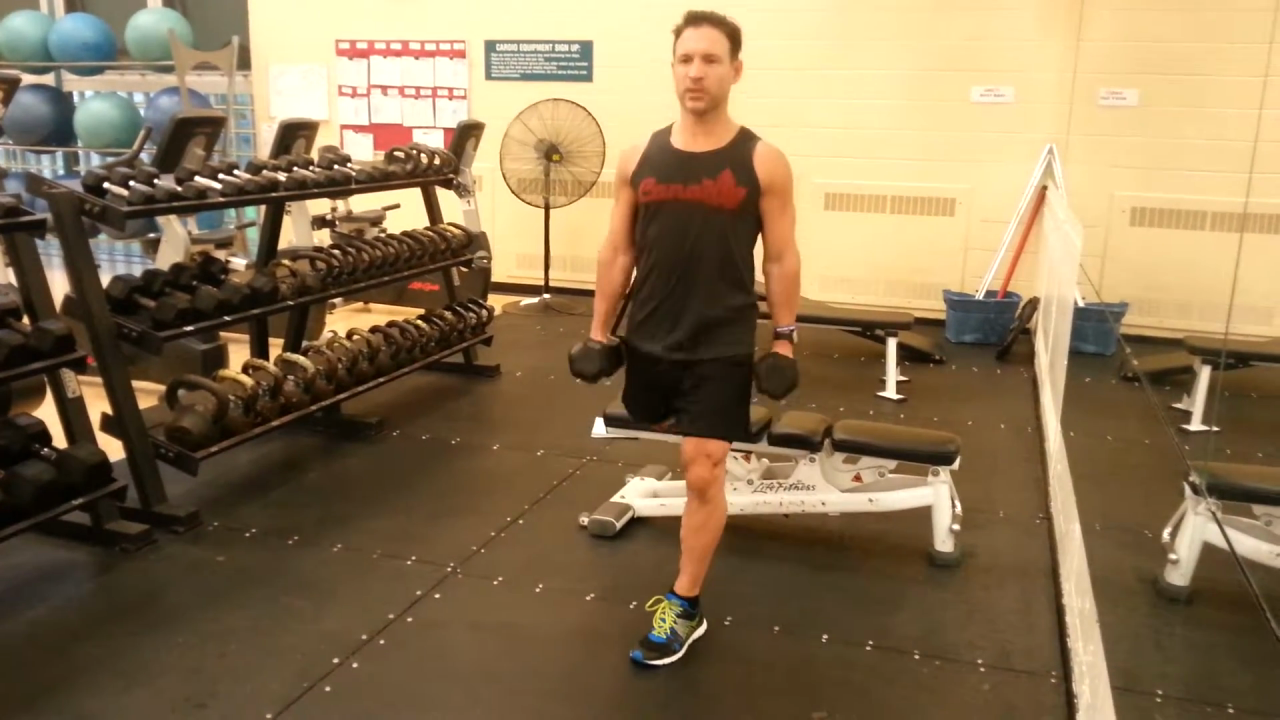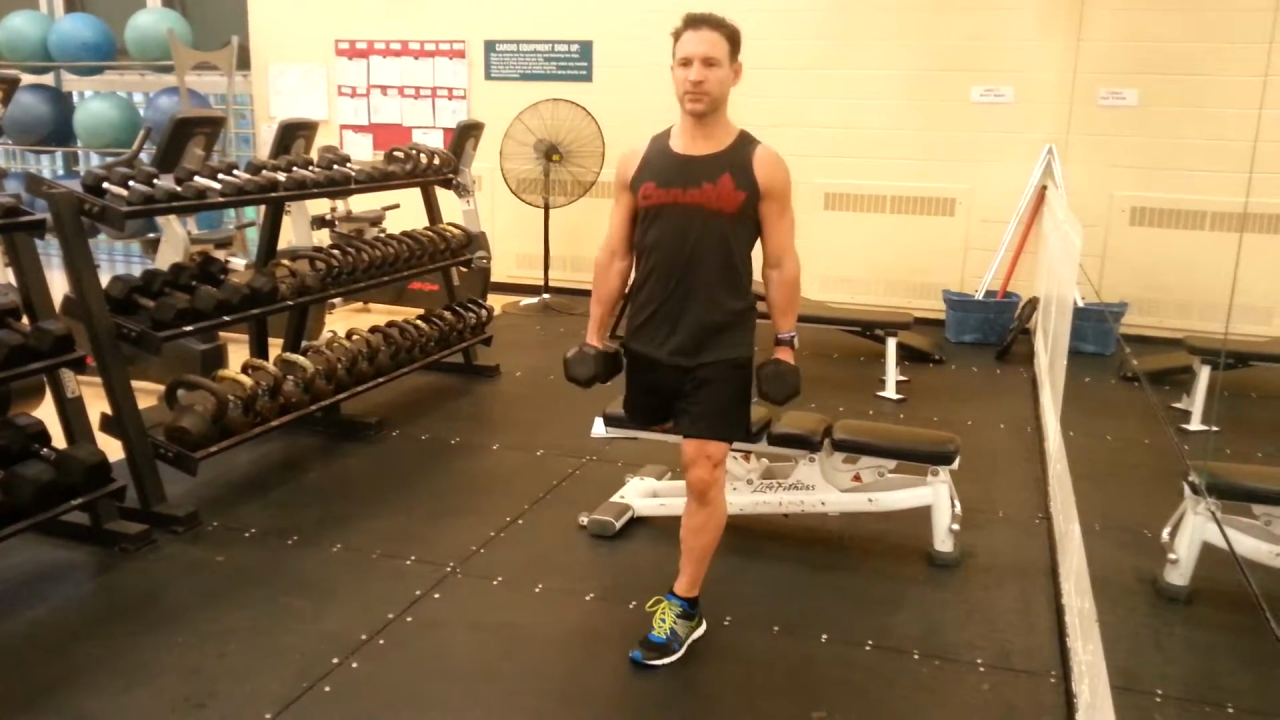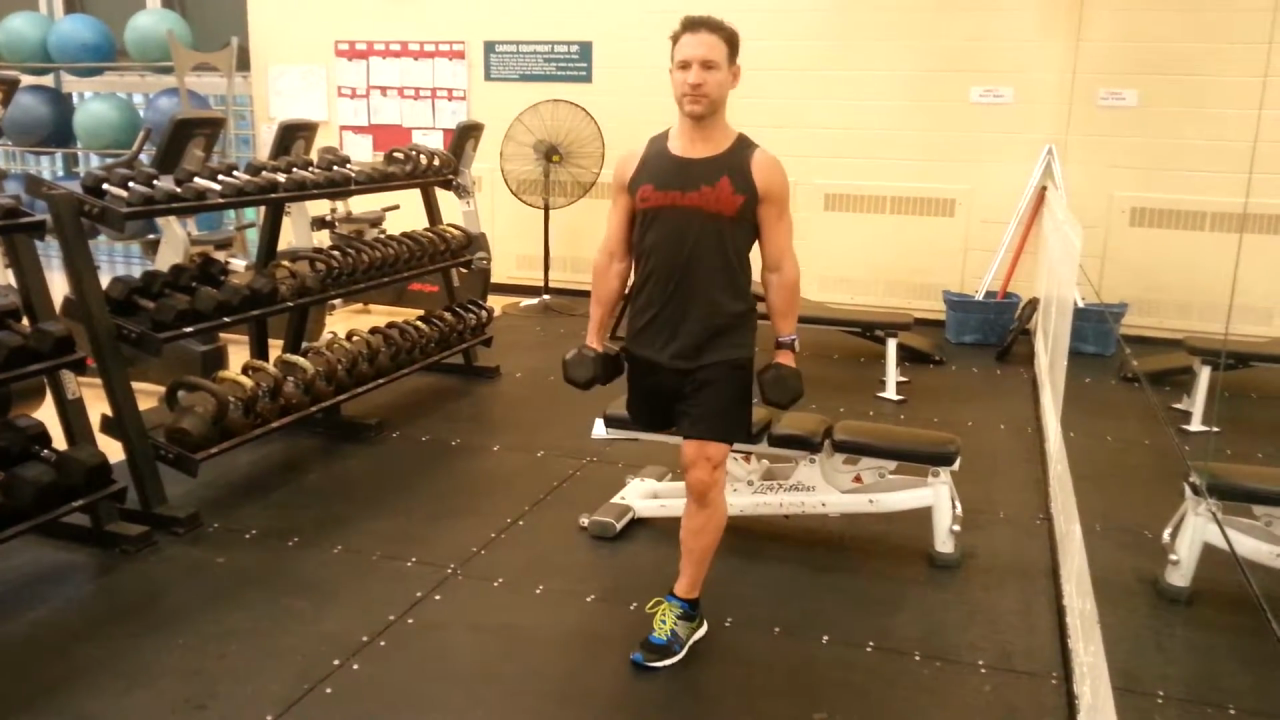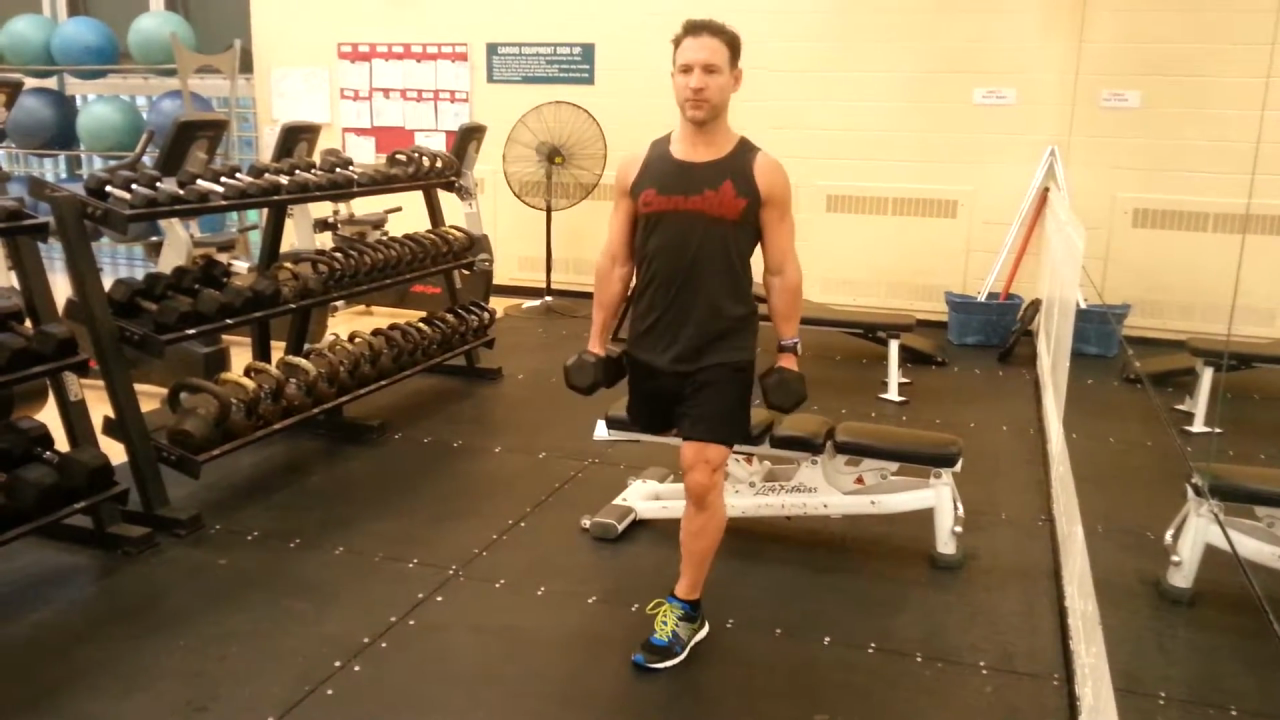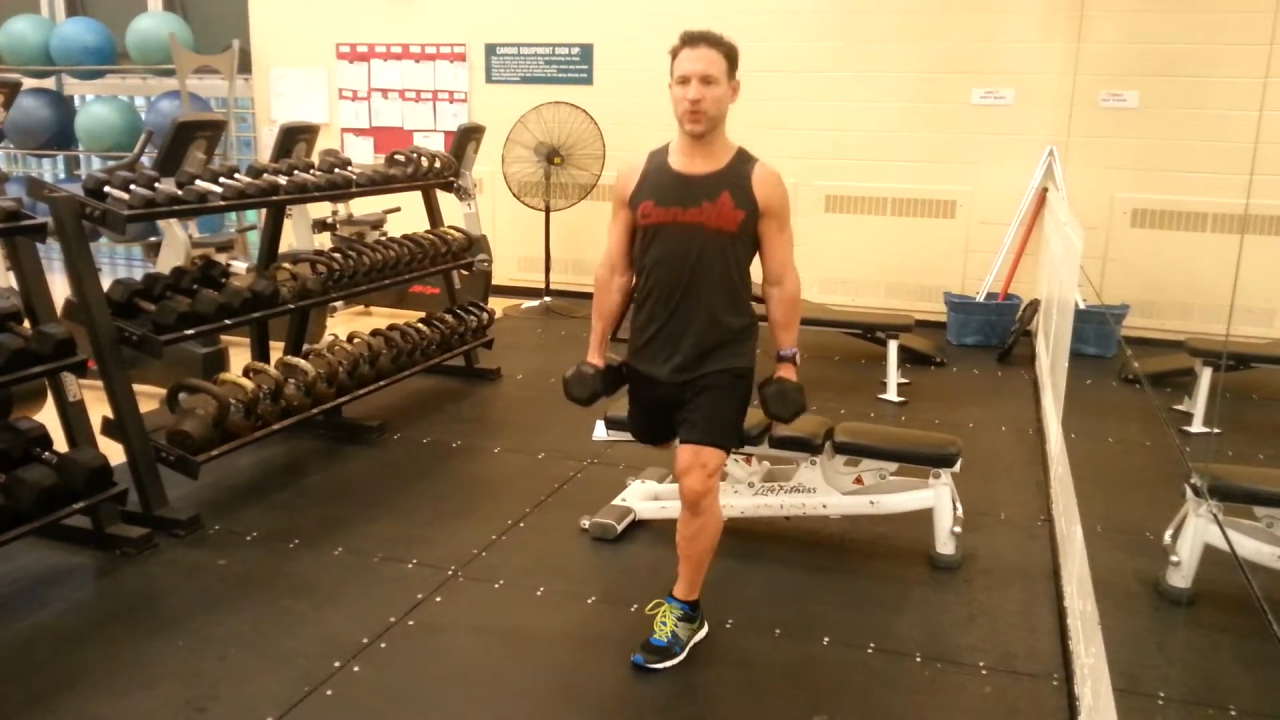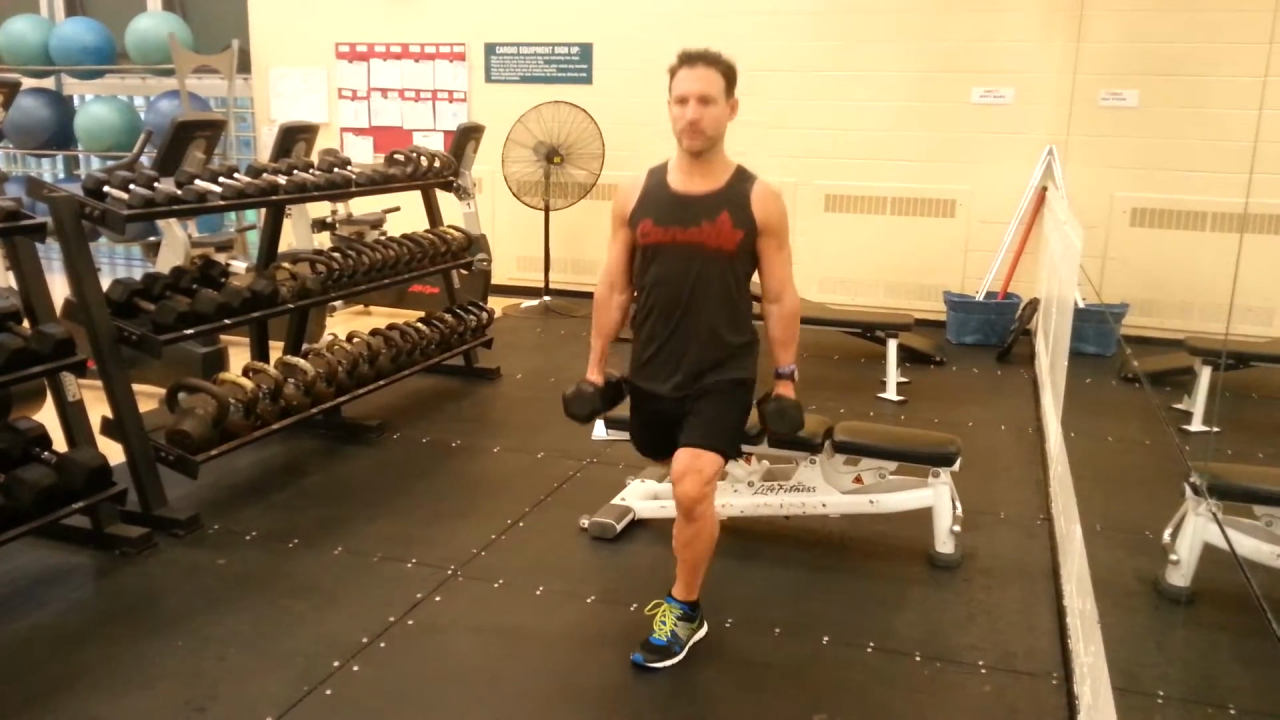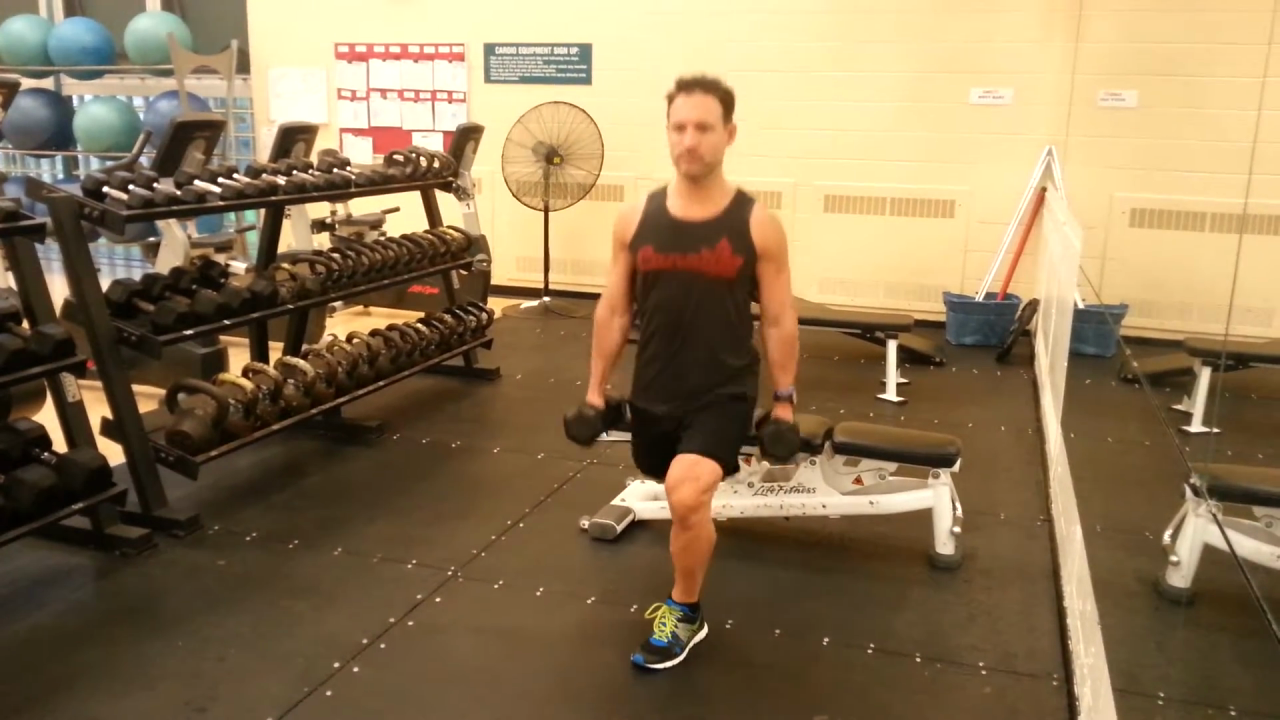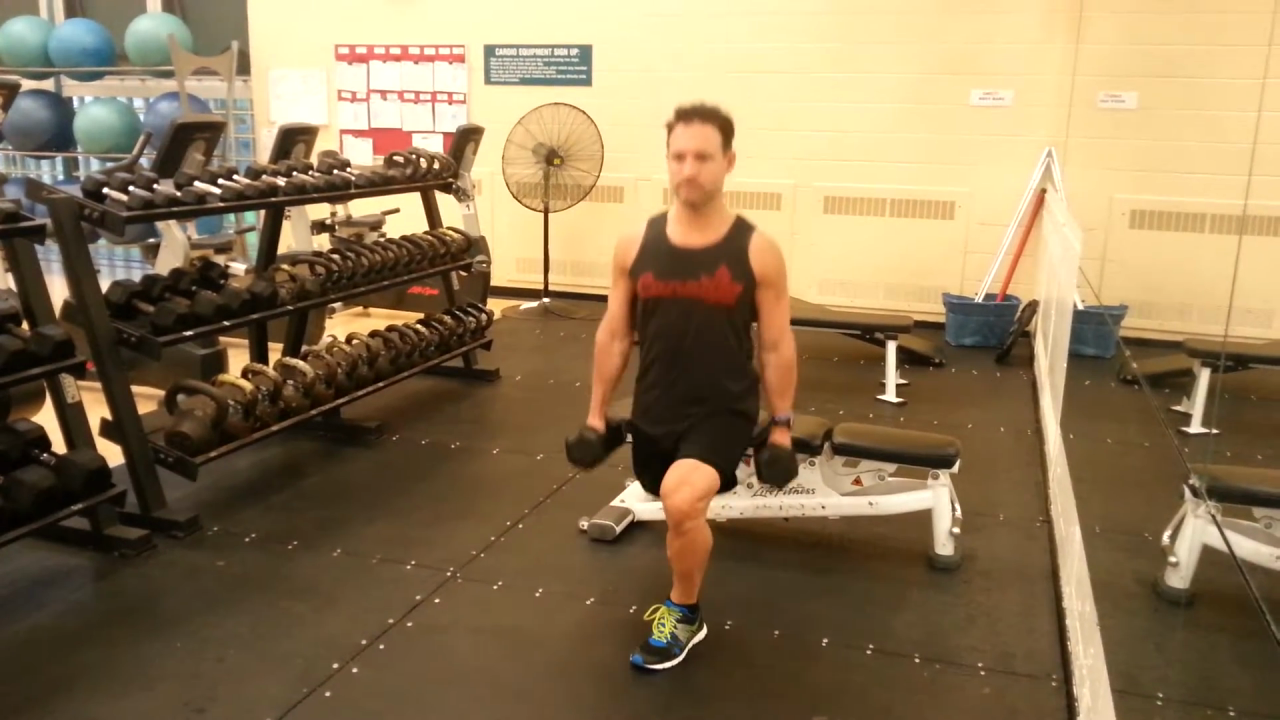
dt=0.1s
person 1, frame 1
left shoulder: (761, 161)
right shoulder: (640, 157)
left elbow: (782, 259)
right elbow: (617, 251)
left wrist: (784, 338)
right wrist: (599, 327)
left hip: (721, 345)
right hip: (649, 336)
left knee: (703, 474)
right knee: (675, 440)
left ankle: (685, 607)
person 1, frame 2
left shoulder: (761, 165)
right shoulder: (639, 160)
left elbow: (781, 264)
right elbow: (615, 255)
left wrist: (784, 344)
right wrist: (595, 331)
left hip: (720, 348)
right hip: (649, 340)
left knee: (703, 475)
right knee: (680, 444)
left ankle: (685, 606)
person 1, frame 3
left shoulder: (759, 169)
right shoulder: (636, 163)
left elbow: (780, 268)
right elbow: (613, 258)
left wrist: (785, 347)
right wrist: (595, 333)
left hip: (721, 350)
right hip: (649, 342)
left knee: (702, 476)
right knee: (688, 454)
left ankle: (685, 609)
person 1, frame 4
left shoulder: (761, 172)
right shoulder: (638, 167)
left elbow: (782, 270)
right elbow: (616, 262)
left wrist: (787, 350)
right wrist: (597, 337)
left hip: (722, 352)
right hip: (650, 346)
left knee: (701, 479)
right knee: (691, 459)
left ankle: (686, 610)
person 1, frame 5
left shoulder: (759, 183)
right shoulder: (637, 178)
left elbow: (781, 281)
right elbow: (614, 272)
left wrist: (787, 361)
right wrist: (596, 349)
left hip: (721, 360)
right hip: (651, 355)
left knee: (695, 482)
right knee: (674, 451)
left ankle: (685, 611)
person 1, frame 6
left shoulder: (758, 200)
right shoulder: (635, 194)
left elbow: (780, 298)
right elbow: (613, 289)
left wrist: (785, 377)
right wrist: (596, 364)
left hip: (722, 373)
right hip: (653, 370)
left knee: (691, 488)
right knee: (671, 465)
left ankle: (684, 611)
person 1, frame 7
left shoulder: (757, 225)
right shoulder: (635, 220)
left elbow: (779, 321)
right elbow: (613, 312)
left wrist: (784, 399)
right wrist: (596, 387)
left hip: (723, 391)
right hip: (654, 389)
left knee: (686, 495)
right knee: (672, 483)
left ankle: (685, 614)
person 1, frame 8
left shoulder: (757, 251)
right shoulder: (635, 244)
left elbow: (777, 346)
right elbow: (614, 335)
left wrist: (781, 424)
right wrist: (597, 410)
left hip: (723, 409)
right hip: (655, 409)
left knee: (681, 501)
right knee: (669, 493)
left ankle: (684, 615)
right ankle: (703, 483)
